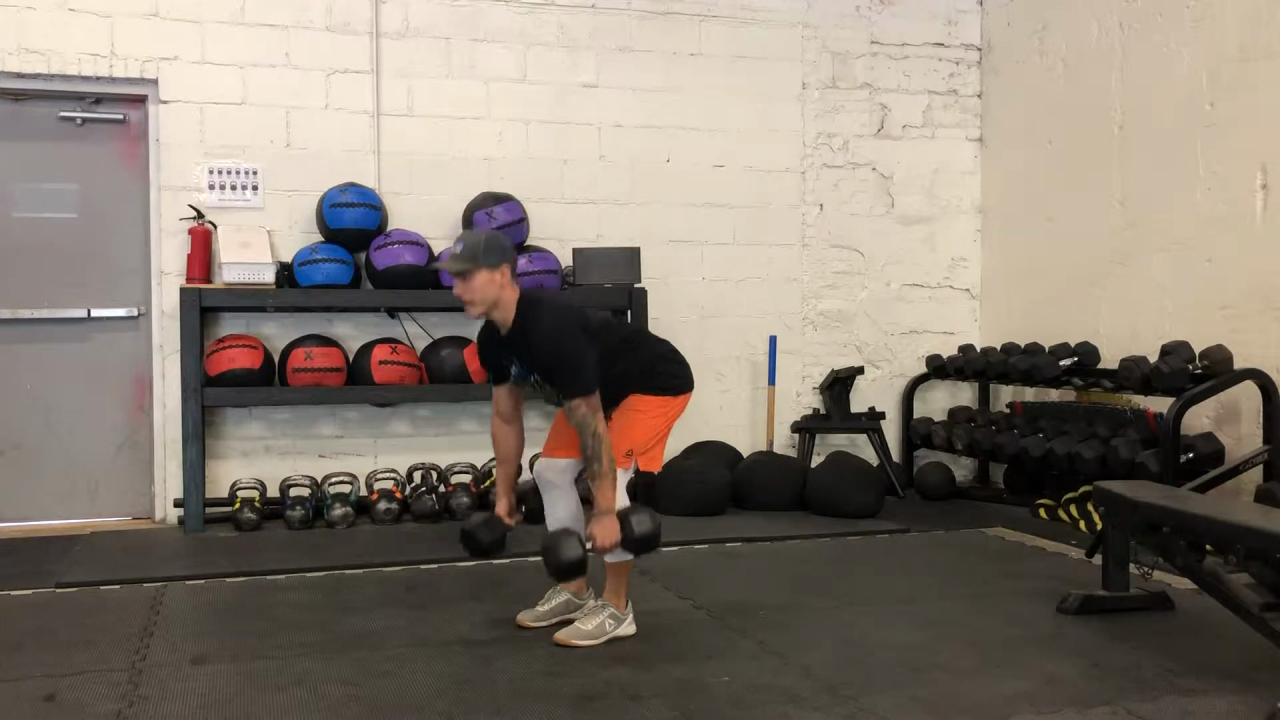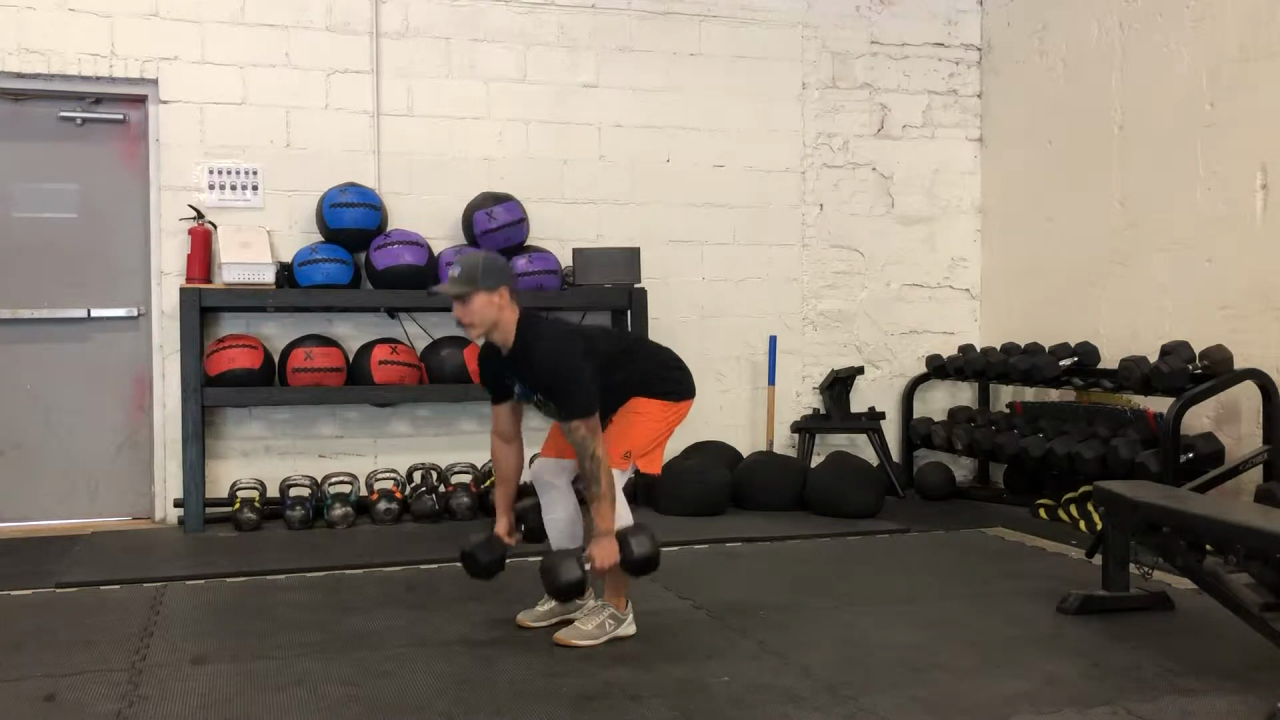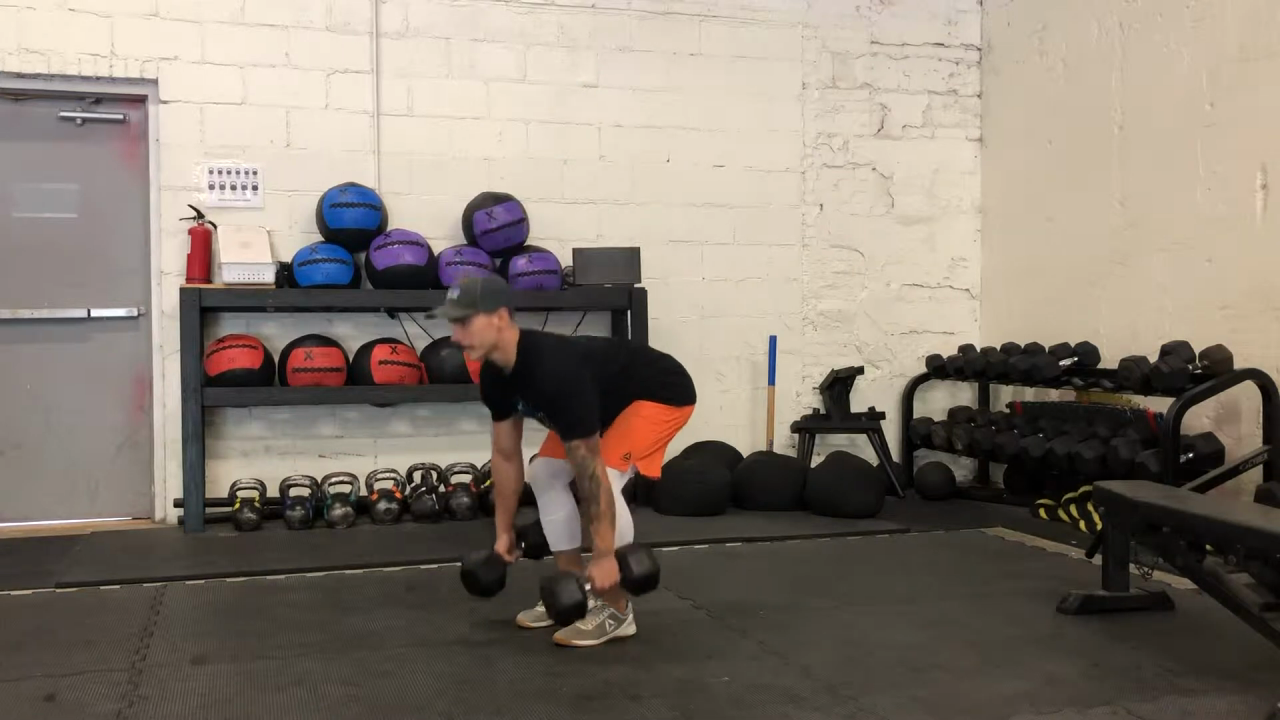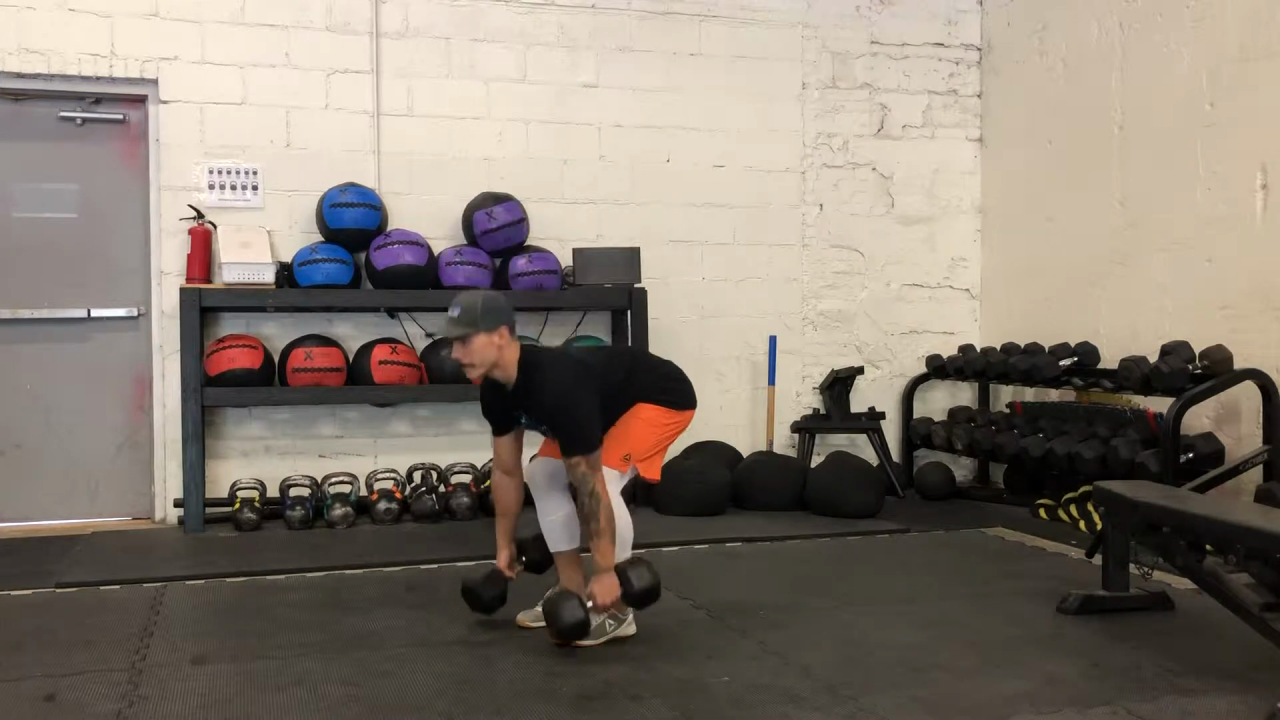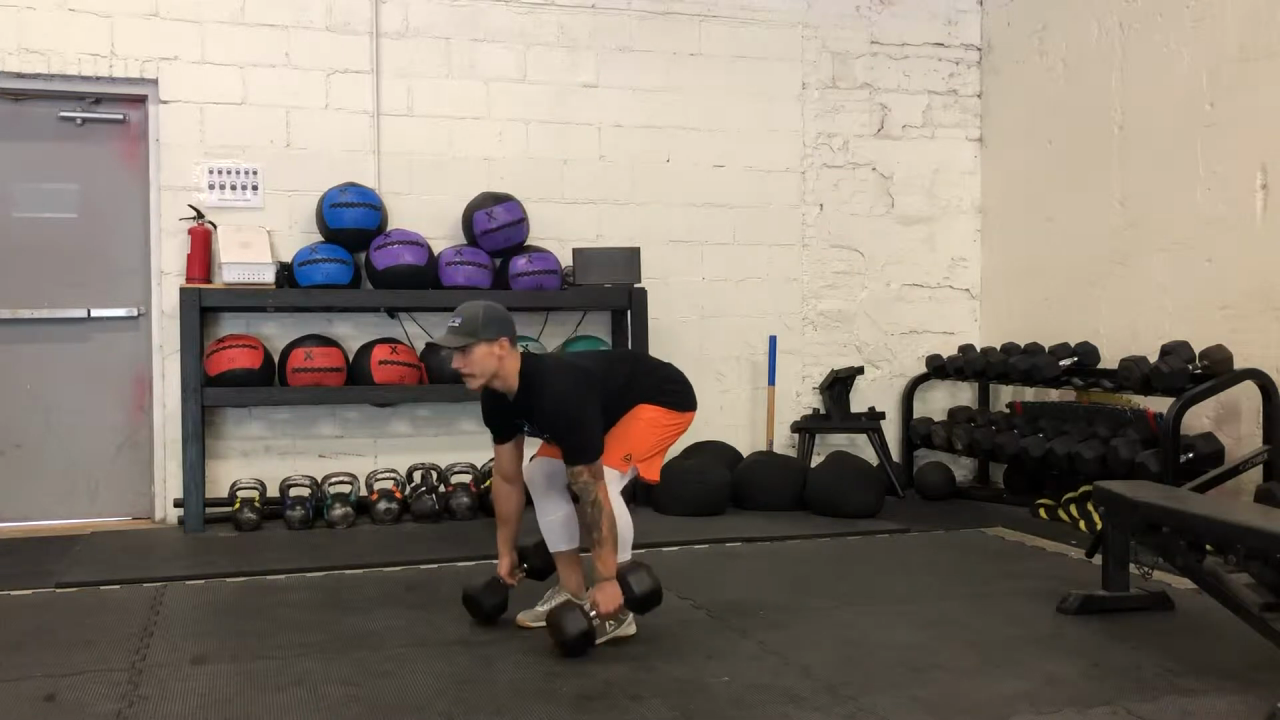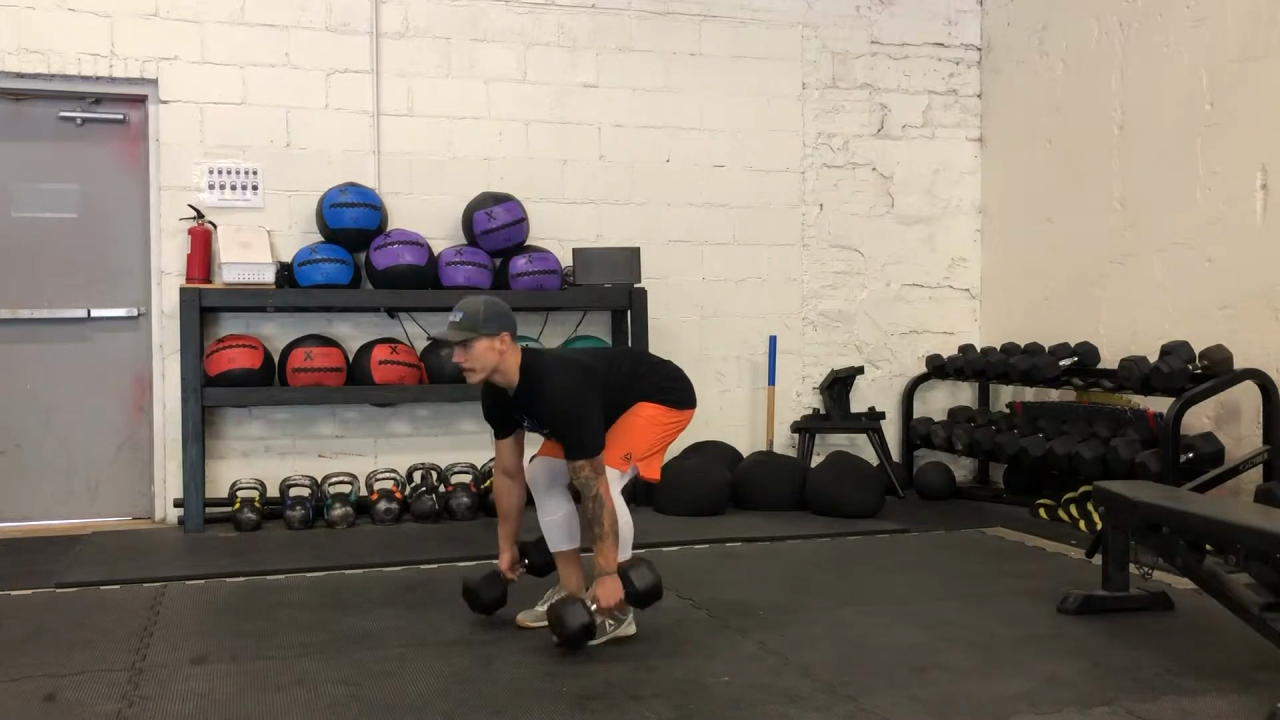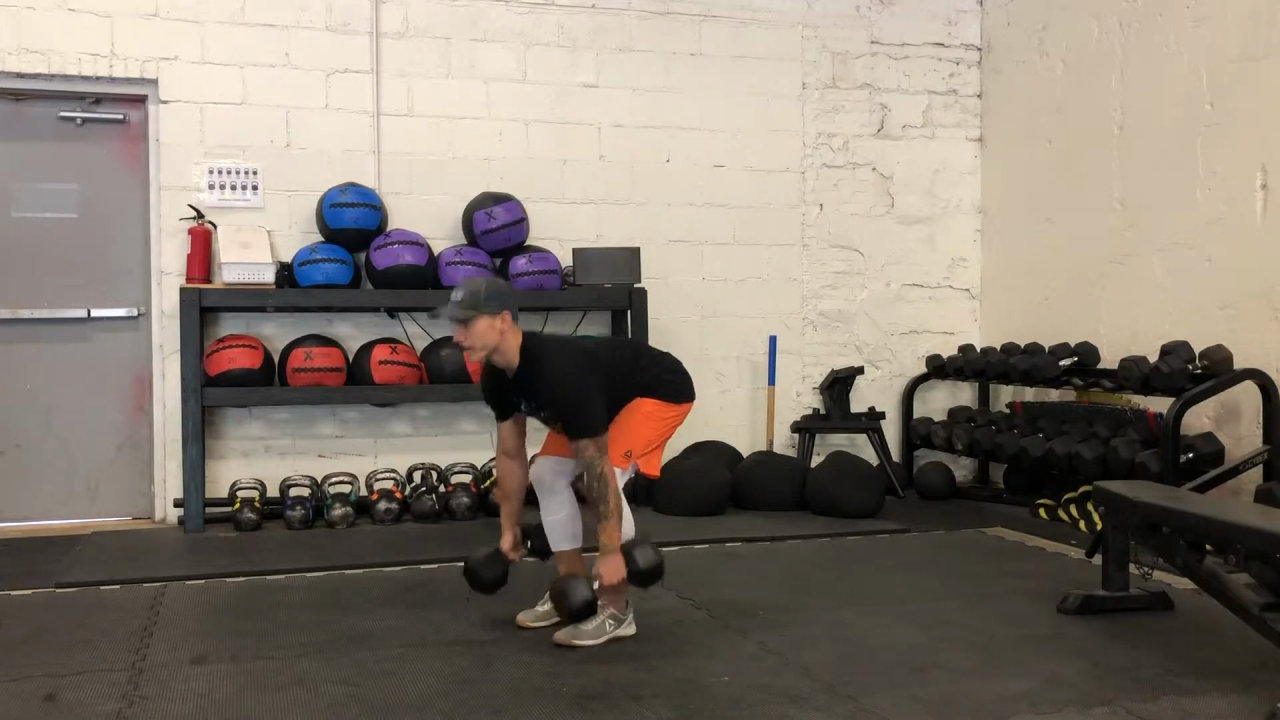
dt=0.1s
person 1, frame 1
left shoulder: (553, 332)
right shoulder: (493, 340)
left elbow: (591, 430)
right elbow: (506, 419)
left wrist: (604, 515)
right wrist: (504, 495)
left hip: (657, 383)
right hip: (603, 385)
left knee: (607, 474)
right knee: (550, 471)
left ankle: (615, 608)
right ankle: (573, 591)
person 1, frame 2
left shoulder: (553, 351)
right shoulder: (494, 358)
left elbow: (591, 450)
right elbow: (506, 438)
left wrist: (604, 536)
right wrist: (504, 512)
left hip: (659, 388)
right hip: (604, 394)
left knee: (607, 477)
right knee: (547, 472)
left ankle: (615, 608)
right ankle: (572, 594)
person 1, frame 3
left shoulder: (556, 371)
right shoulder: (496, 376)
left elbow: (590, 471)
right elbow: (506, 457)
left wrist: (603, 558)
right wrist: (504, 532)
left hip: (661, 393)
right hip: (607, 395)
left knee: (604, 476)
right knee: (544, 473)
left ankle: (614, 609)
person 1, frame 4
left shoulder: (558, 386)
right shoulder: (497, 391)
left elbow: (591, 487)
right elbow: (506, 471)
left wrist: (605, 573)
right wrist: (505, 545)
left hip: (662, 398)
right hip: (610, 402)
left knee: (607, 478)
right knee: (543, 473)
left ankle: (614, 610)
right ankle: (571, 592)
person 1, frame 5
left shoulder: (559, 395)
right shoulder: (497, 398)
left elbow: (593, 496)
right elbow: (507, 479)
left wrist: (607, 580)
right wrist: (506, 553)
left hip: (662, 400)
right hip: (609, 402)
left knee: (604, 480)
right knee: (540, 475)
left ankle: (614, 611)
right ankle: (571, 591)
person 1, frame 6
left shoulder: (560, 390)
right shoulder: (497, 394)
left elbow: (594, 490)
right elbow: (508, 474)
left wrist: (608, 574)
right wrist: (507, 547)
left hip: (661, 398)
right hip: (610, 399)
left knee: (605, 477)
right knee: (542, 474)
left ankle: (615, 611)
right ankle: (571, 590)
person 1, frame 7
left shoulder: (560, 372)
right shoulder: (496, 376)
left elbow: (597, 471)
right elbow: (510, 455)
left wrist: (611, 557)
right wrist: (510, 527)
left hip: (659, 391)
left knee: (605, 484)
right knee: (547, 473)
left ankle: (615, 610)
